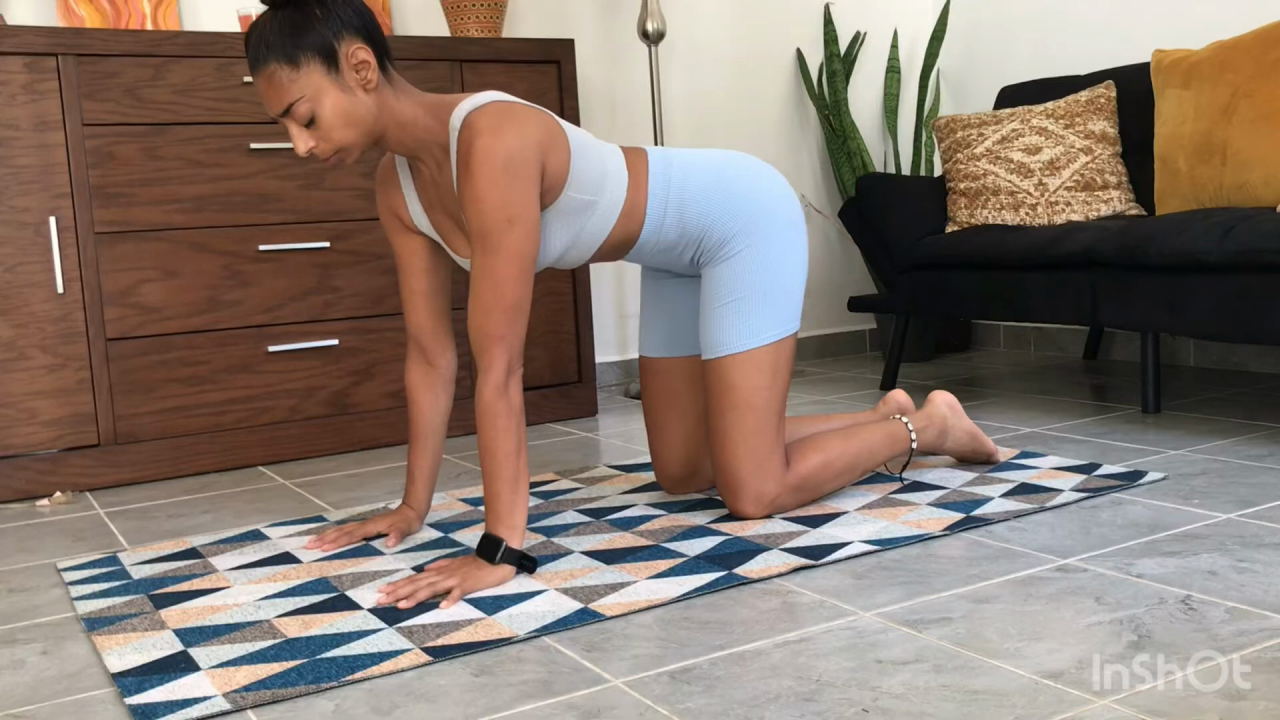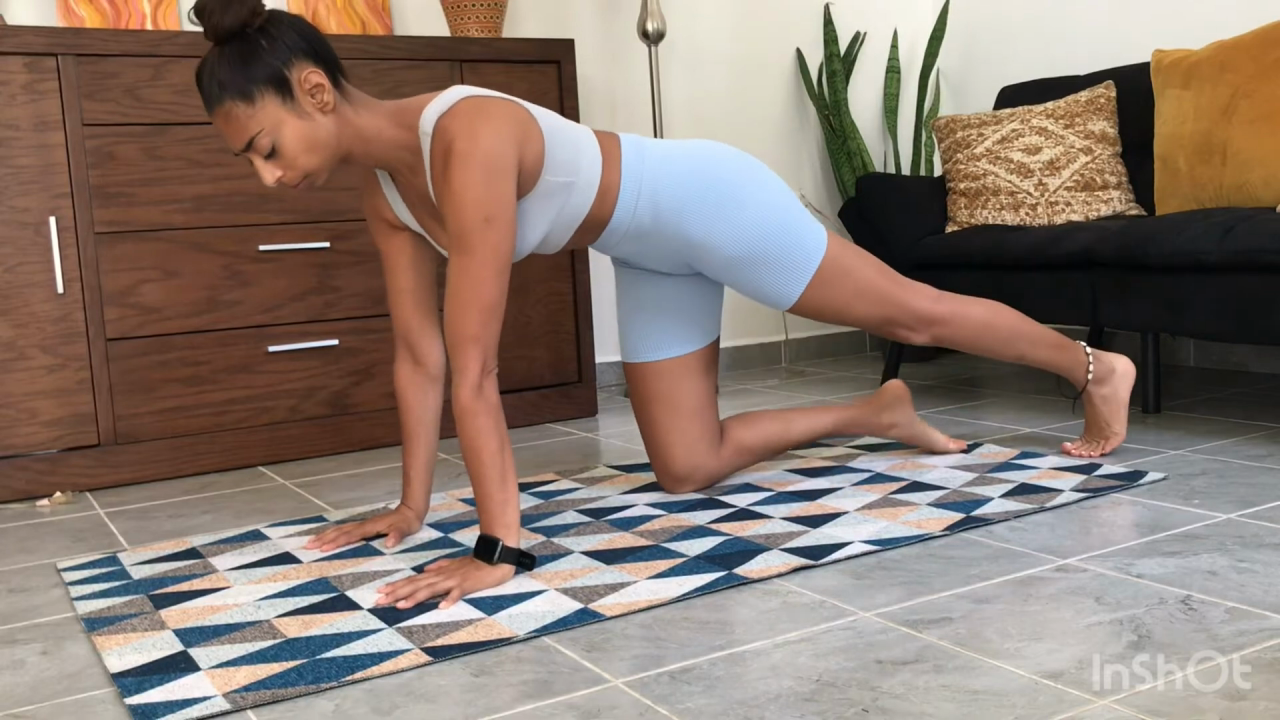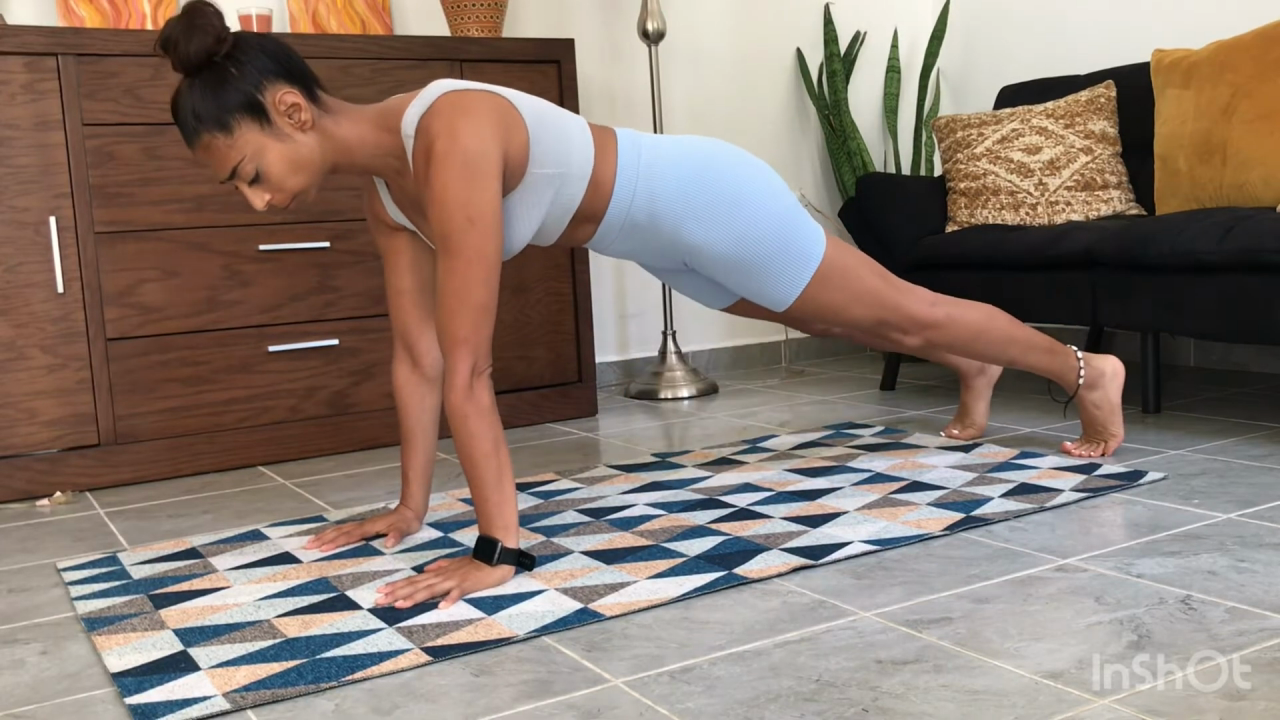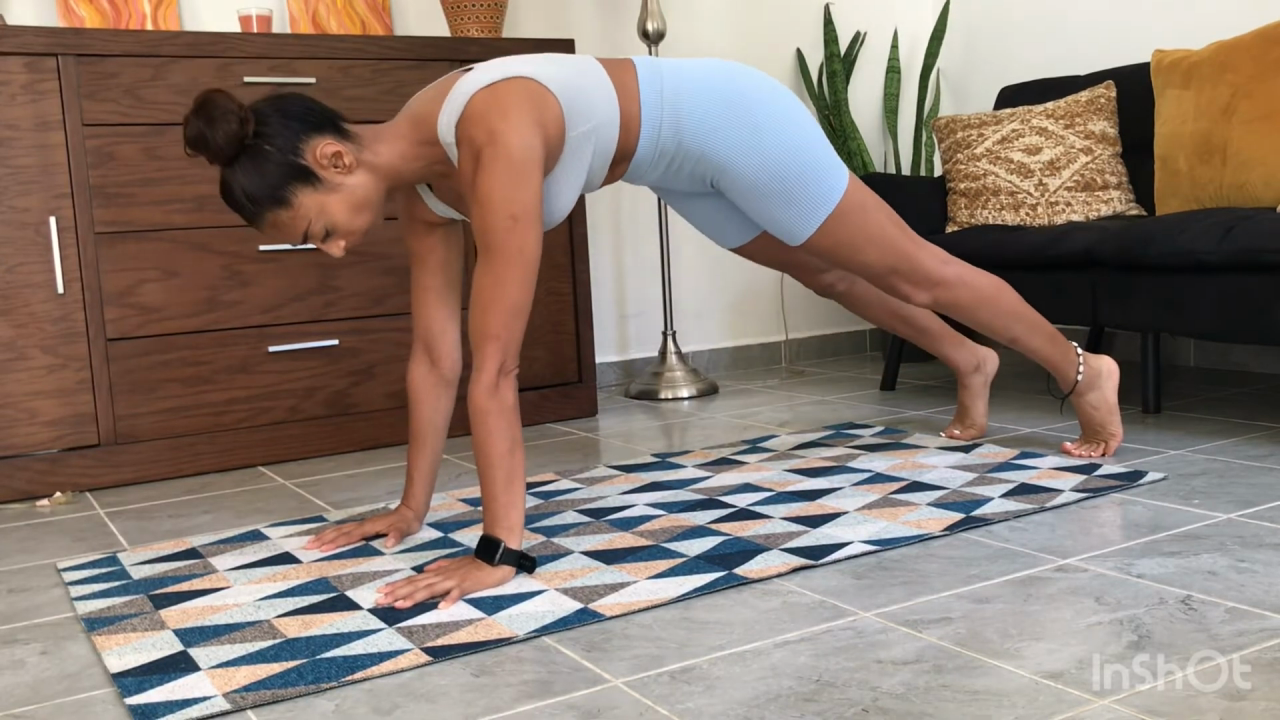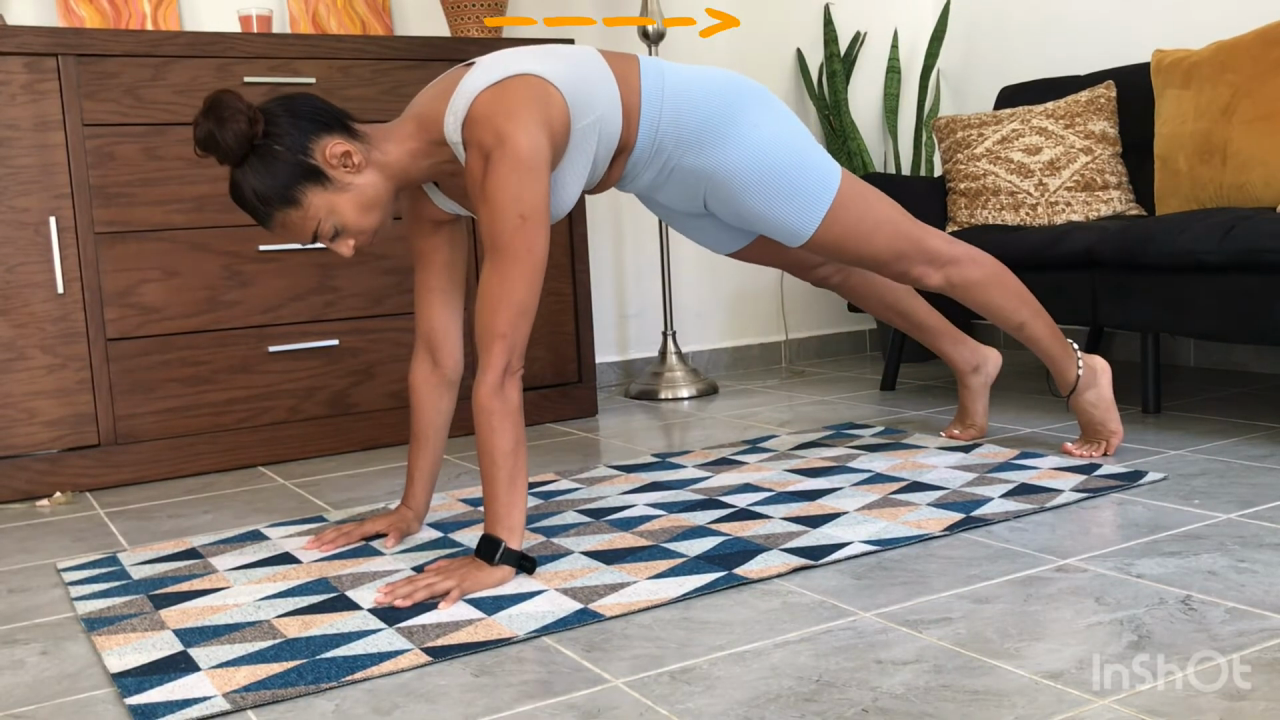
dt=1s
person 1, frame 1
left shoulder: (493, 141)
right shoulder: (398, 186)
left elbow: (497, 368)
right elbow: (430, 356)
left wrist: (502, 547)
right wrist: (413, 508)
left hip: (742, 215)
right hip: (681, 251)
left knee: (753, 496)
right knee: (682, 475)
left ankle: (927, 424)
right ankle: (883, 419)
person 1, frame 2
left shoulder: (466, 139)
right shoulder: (383, 188)
left elbow: (473, 370)
right elbow: (418, 355)
left wrist: (500, 546)
right wrist: (412, 505)
left hip: (709, 203)
right hip: (651, 249)
left knee: (910, 314)
right knee: (687, 469)
left ankle: (1097, 369)
right ankle: (879, 413)
person 1, frame 3
left shoulder: (451, 141)
right shoulder: (382, 180)
left elbow: (467, 371)
right elbow: (417, 356)
left wrist: (499, 547)
right wrist: (410, 505)
left hip: (703, 202)
right hip: (661, 235)
left knee: (901, 312)
right knee: (831, 316)
left ankle: (1084, 373)
right ankle: (975, 372)
person 1, frame 4
left shoulder: (494, 138)
right shoulder: (418, 175)
left elbow: (495, 365)
right elbow: (435, 352)
left wrist: (501, 548)
right wrist: (412, 505)
left hip: (730, 122)
right hip: (680, 164)
left knee: (913, 269)
right knee: (823, 272)
left ankle: (1081, 371)
right ankle: (969, 363)
person 1, frame 5
left shoulder: (502, 136)
right shoulder: (422, 175)
left elbow: (499, 364)
right elbow: (436, 353)
left wrist: (502, 549)
right wrist: (411, 507)
left hip: (720, 136)
right hip: (668, 179)
left knee: (925, 255)
right knee: (823, 266)
left ankle: (1077, 371)
right ankle: (970, 363)
